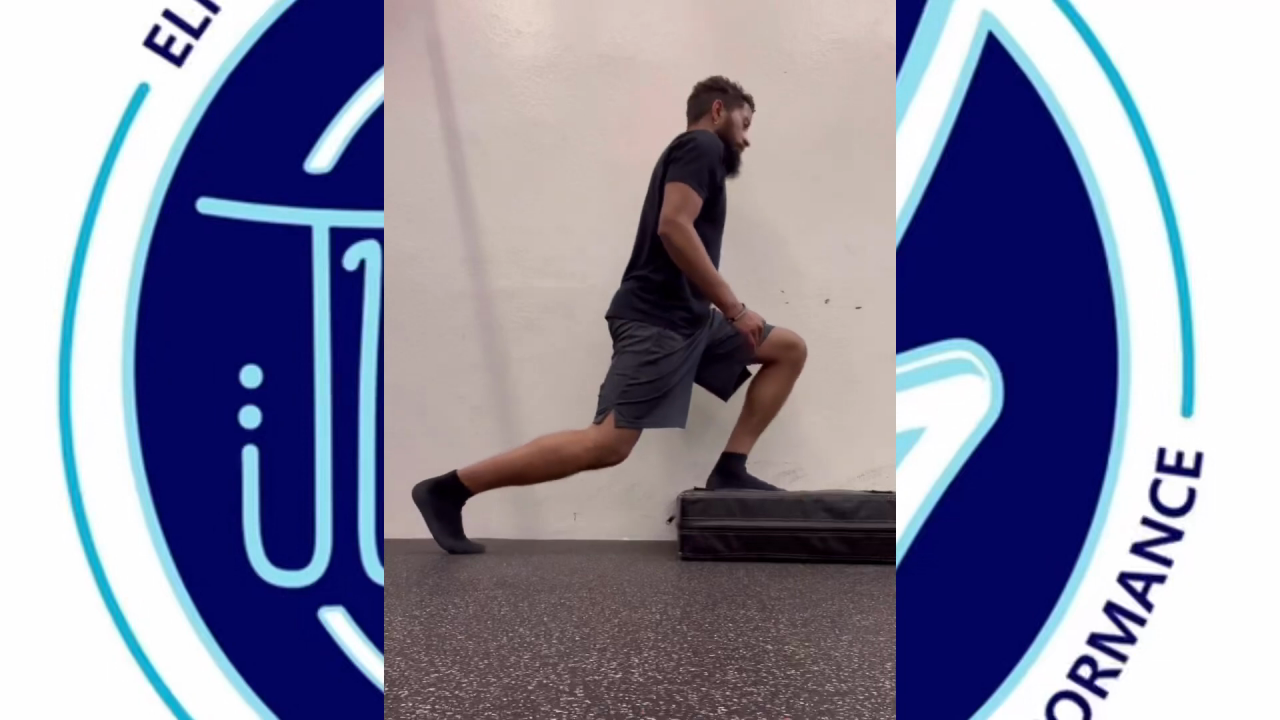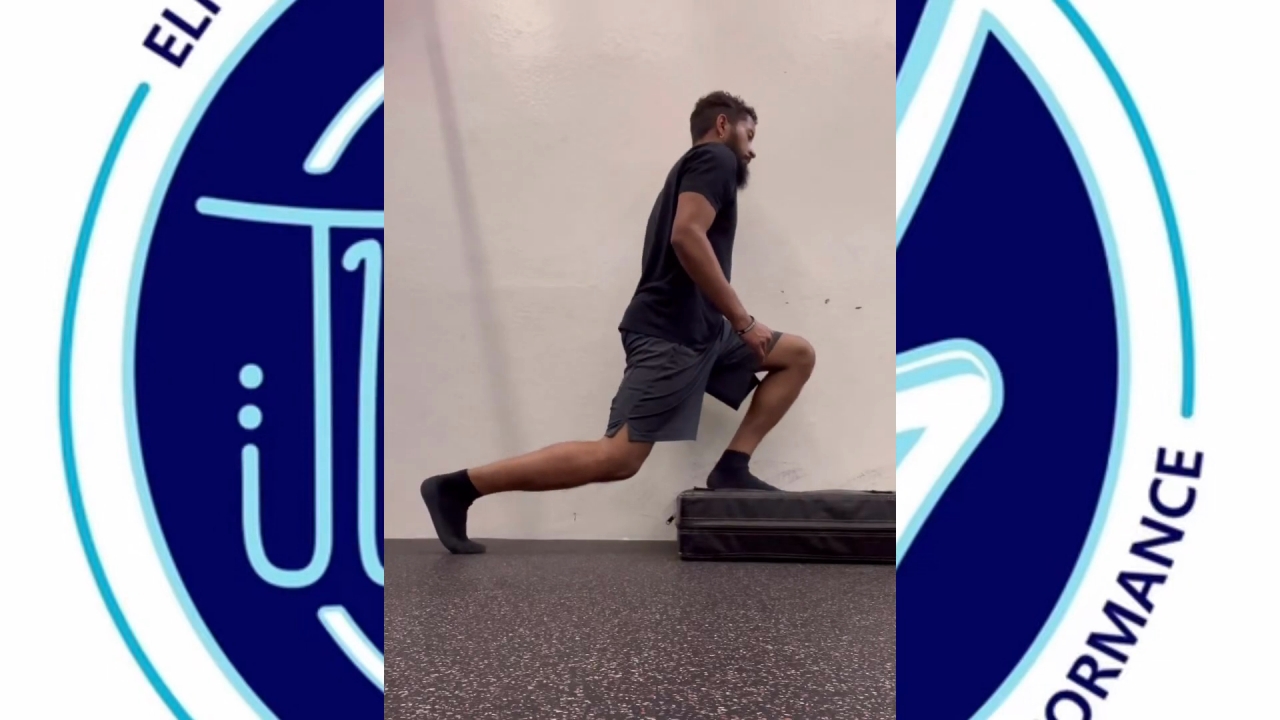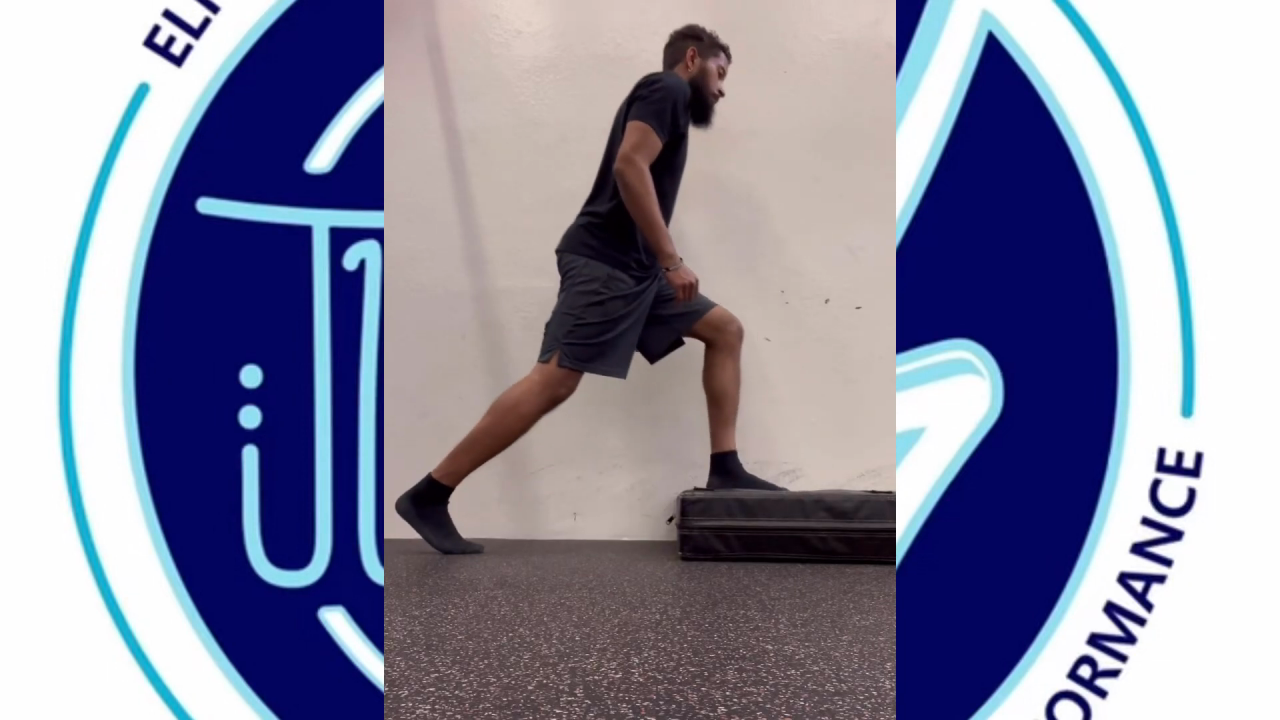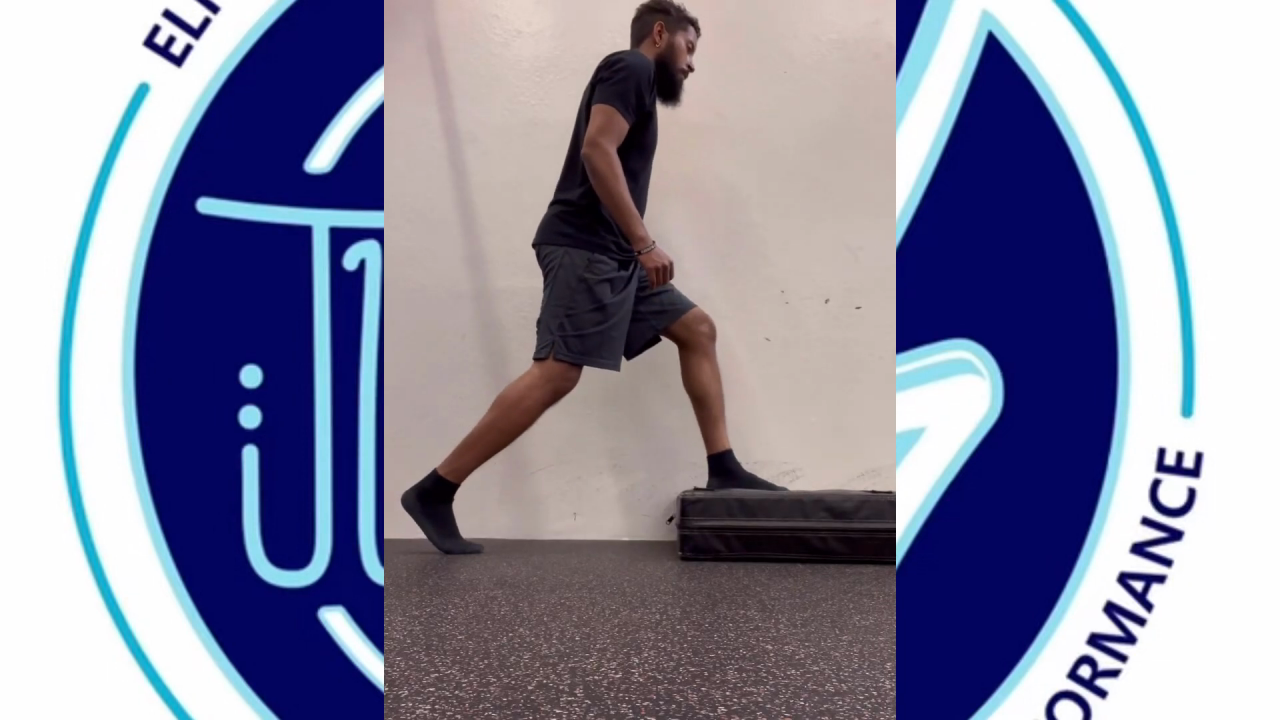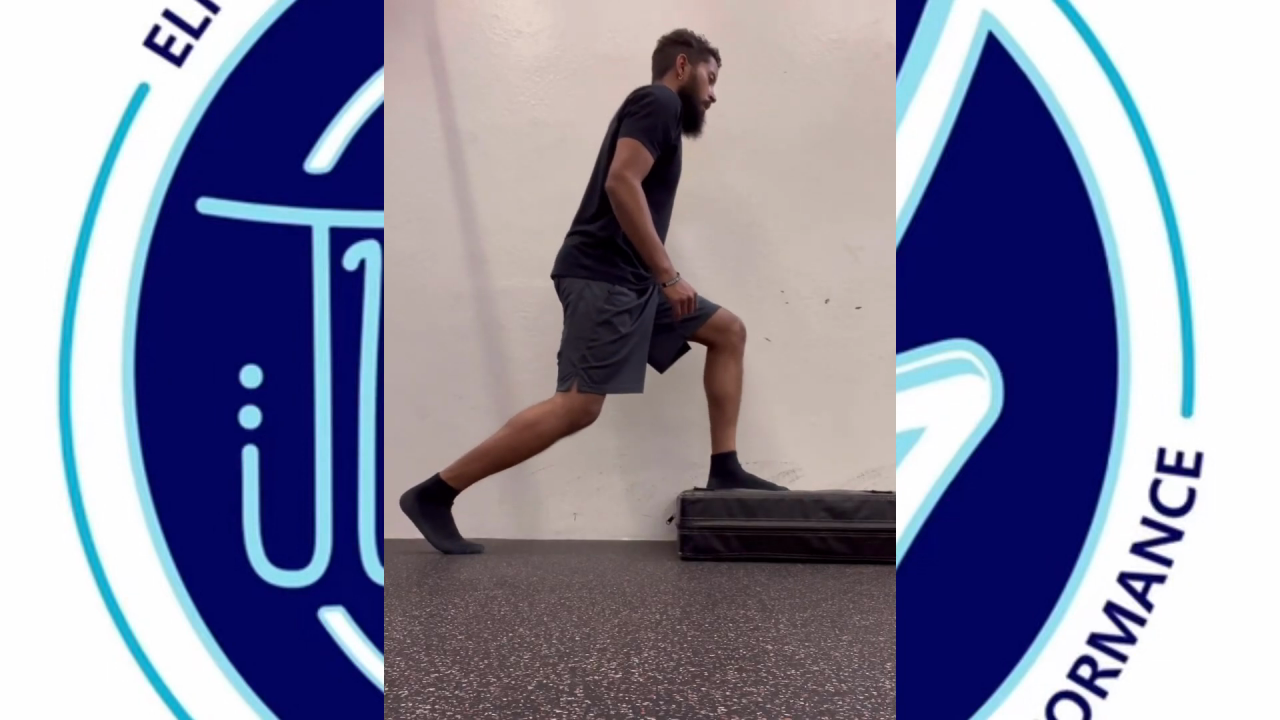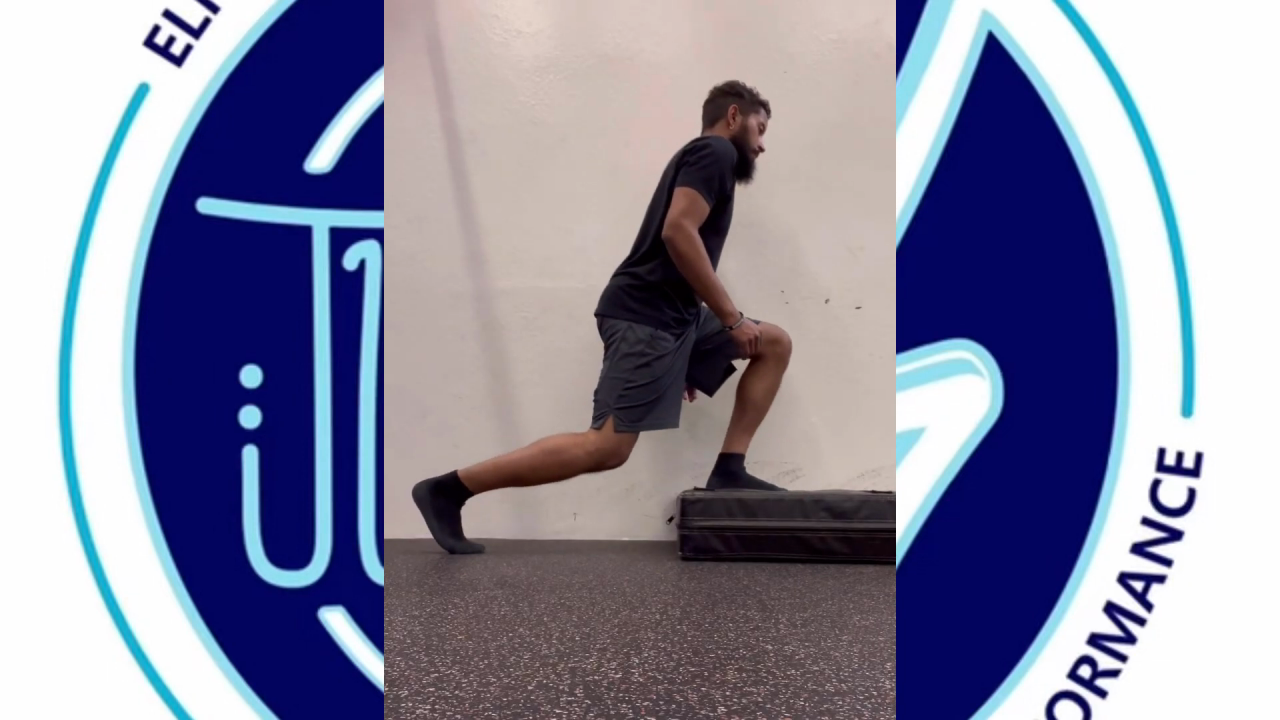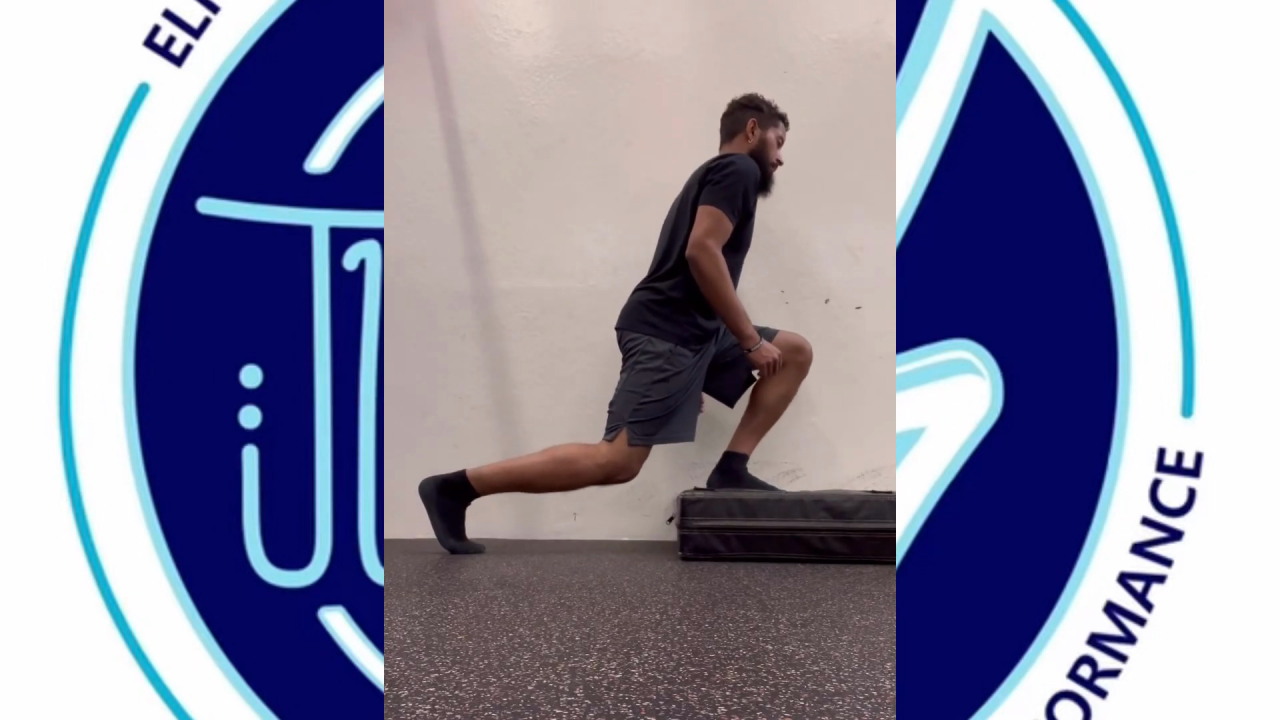
dt=0.7s
person 1, frame 1
left shoulder: (695, 155)
right shoulder: (701, 145)
right elbow: (674, 227)
right wrist: (734, 306)
left hip: (686, 317)
right hip: (657, 319)
left knee: (790, 349)
right knee: (607, 445)
left ankle: (731, 470)
right ankle: (447, 490)
person 1, frame 2
left shoulder: (696, 170)
right shoulder: (714, 158)
right elbow: (687, 238)
right wrist: (743, 320)
left hip: (697, 329)
right hip: (670, 333)
left knee: (798, 354)
right knee: (617, 459)
left ankle: (732, 468)
right ankle: (456, 488)
person 1, frame 3
left shoulder: (667, 100)
right shoulder: (667, 87)
right elbow: (629, 166)
right wrist: (672, 259)
left hip: (635, 266)
right hip: (605, 260)
left knee: (726, 330)
right knee: (554, 380)
left ankle: (725, 469)
right ankle: (428, 495)
person 1, frame 4
left shoulder: (637, 81)
right shoulder: (630, 67)
right elbow: (597, 150)
right wrist: (645, 243)
left hip: (612, 252)
right hip: (585, 246)
left knee: (698, 330)
right knee: (556, 373)
left ankle: (723, 468)
right ankle: (434, 492)
person 1, frame 5
left shoulder: (657, 113)
right shoulder: (658, 101)
right elbow: (620, 183)
right wrist: (668, 274)
left hip: (630, 277)
right hip: (602, 274)
left knee: (729, 331)
right knee: (578, 405)
left ankle: (725, 470)
right ankle: (433, 494)
person 1, frame 6
left shoulder: (703, 158)
right shoulder: (715, 151)
right elbow: (677, 231)
left wrist: (682, 359)
right wrist: (733, 318)
left hip: (672, 315)
right hip: (646, 317)
left knee: (775, 344)
right knee: (606, 447)
left ankle: (729, 471)
right ankle: (448, 489)
person 1, frame 7
left shoulder: (716, 174)
right shoulder: (738, 169)
right elbow: (702, 252)
right wrist: (752, 341)
left hip: (689, 329)
right hip: (668, 332)
left knee: (796, 352)
right knee: (617, 461)
left ankle: (732, 470)
right ankle: (454, 487)
